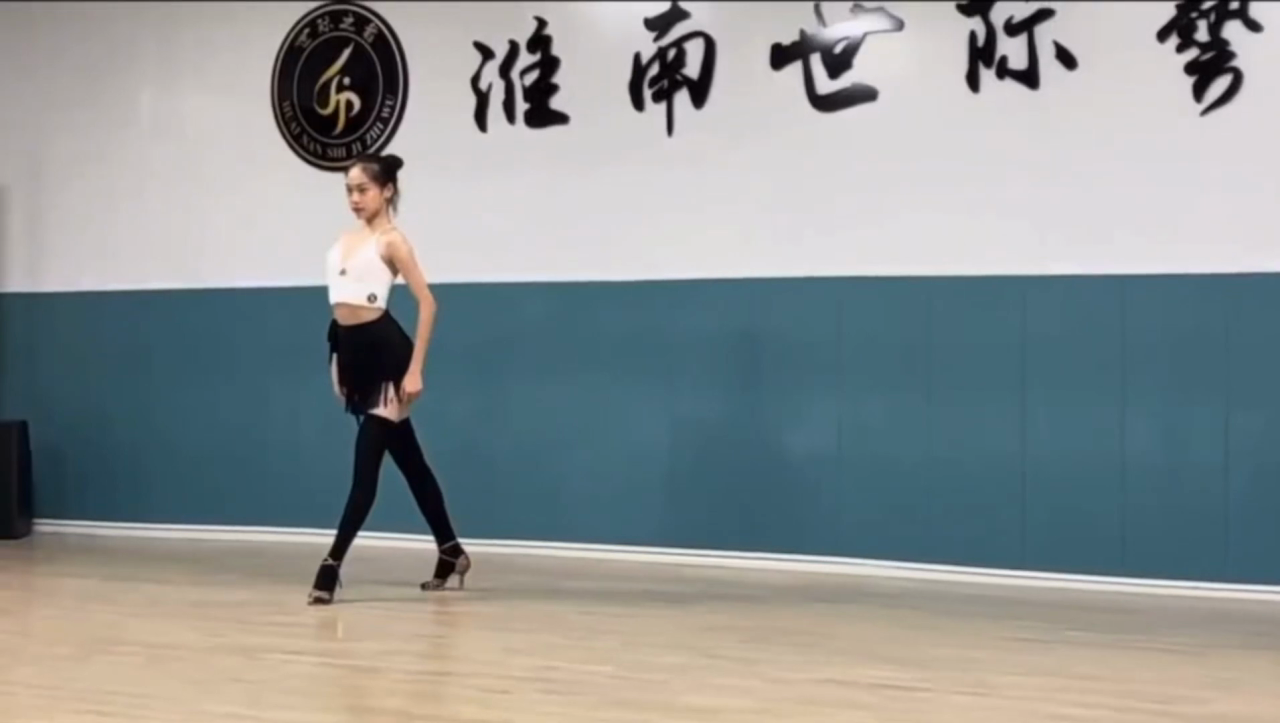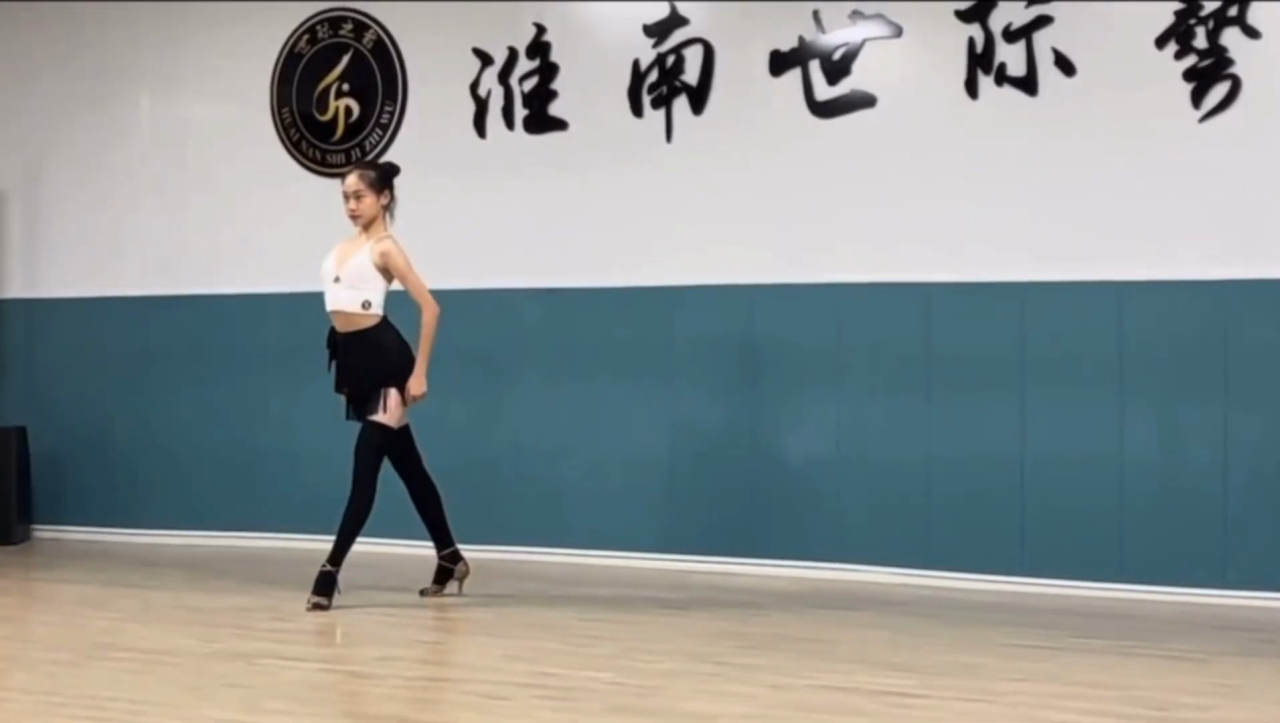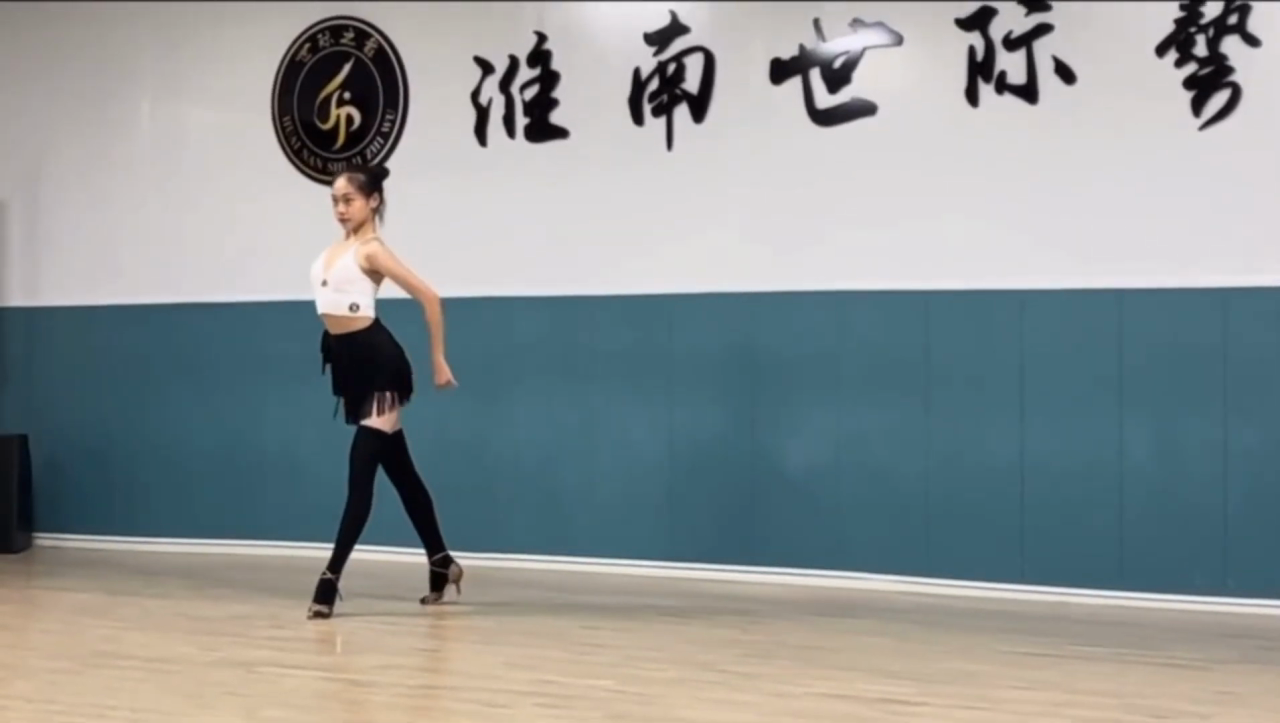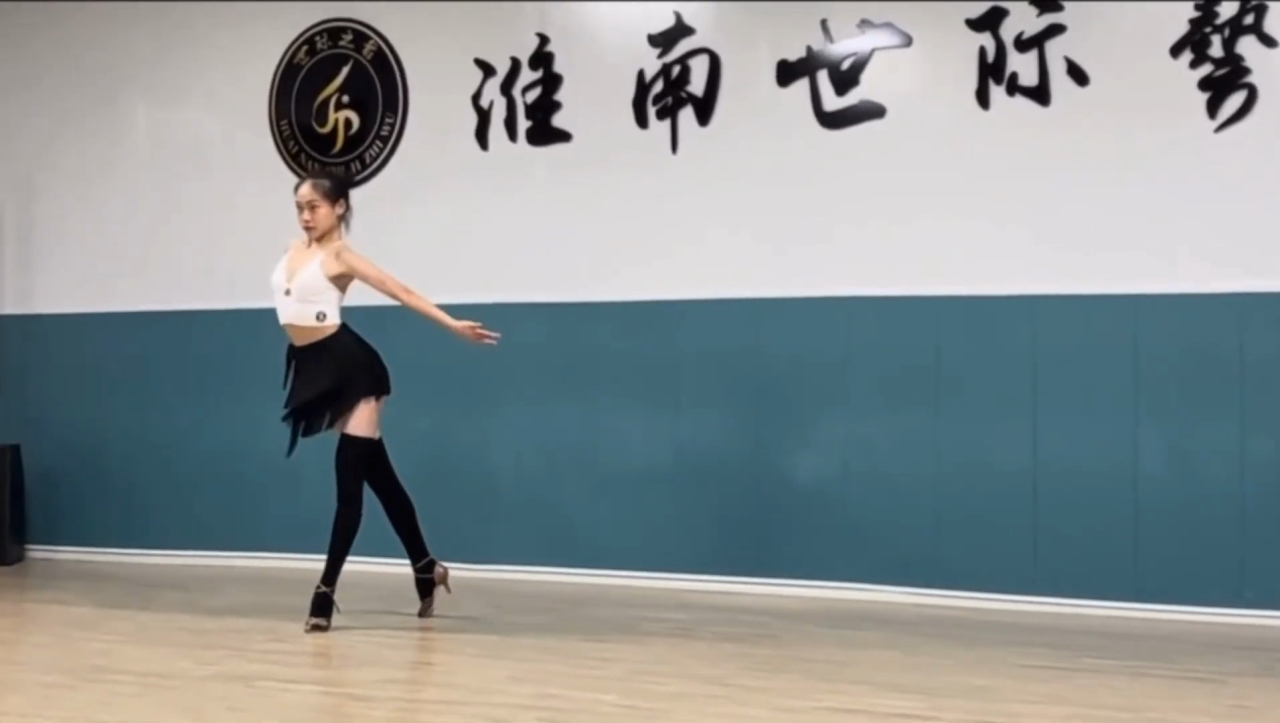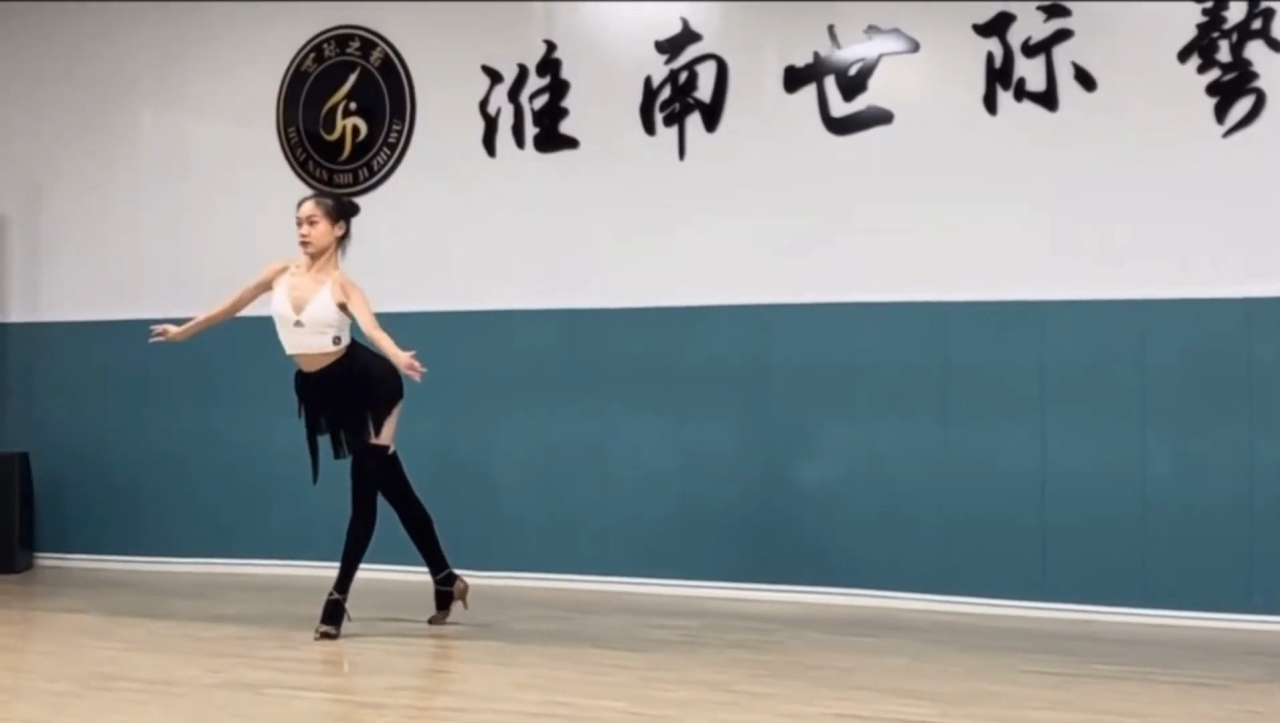
dt=0.5s
person 1, frame 1
left shoulder: (391, 240)
right shoulder: (347, 239)
left elbow: (427, 303)
left wrist: (415, 369)
right wrist: (337, 363)
left hip: (383, 349)
right hip: (351, 348)
left knee: (366, 462)
right knee: (408, 459)
left ankle: (332, 565)
right ankle: (450, 552)
person 1, frame 2
left shoulder: (384, 247)
right shoulder: (345, 246)
left elbow: (429, 307)
left wrist: (419, 372)
right wrist: (344, 376)
left hip: (382, 356)
right hip: (352, 356)
left knee: (365, 467)
right knee: (407, 465)
left ankle: (330, 571)
right ankle: (450, 558)
person 1, frame 3
left shoulder: (372, 250)
right shoulder: (337, 248)
left elbow: (429, 298)
left wrist: (439, 361)
left hip: (376, 359)
right hip: (347, 358)
left knee: (361, 470)
right knee: (398, 468)
left ankle: (331, 578)
right ankle: (441, 562)
person 1, frame 4
left shoulder: (340, 255)
right shoulder: (294, 249)
left elbow: (400, 291)
left wrist: (454, 324)
right wrist: (291, 300)
left hip: (350, 365)
right hip: (312, 367)
left knee: (350, 476)
right knee: (377, 473)
left ankle: (326, 591)
right ankle: (426, 567)
person 1, frame 5
left shoulder: (342, 285)
right shoulder: (281, 273)
left elbow: (369, 324)
right elbow: (232, 305)
left wrist: (397, 356)
right wrist: (183, 330)
left hip: (367, 384)
right hip: (320, 389)
left knee: (366, 489)
right knee: (391, 485)
left ankle: (339, 598)
right ankle: (446, 579)
